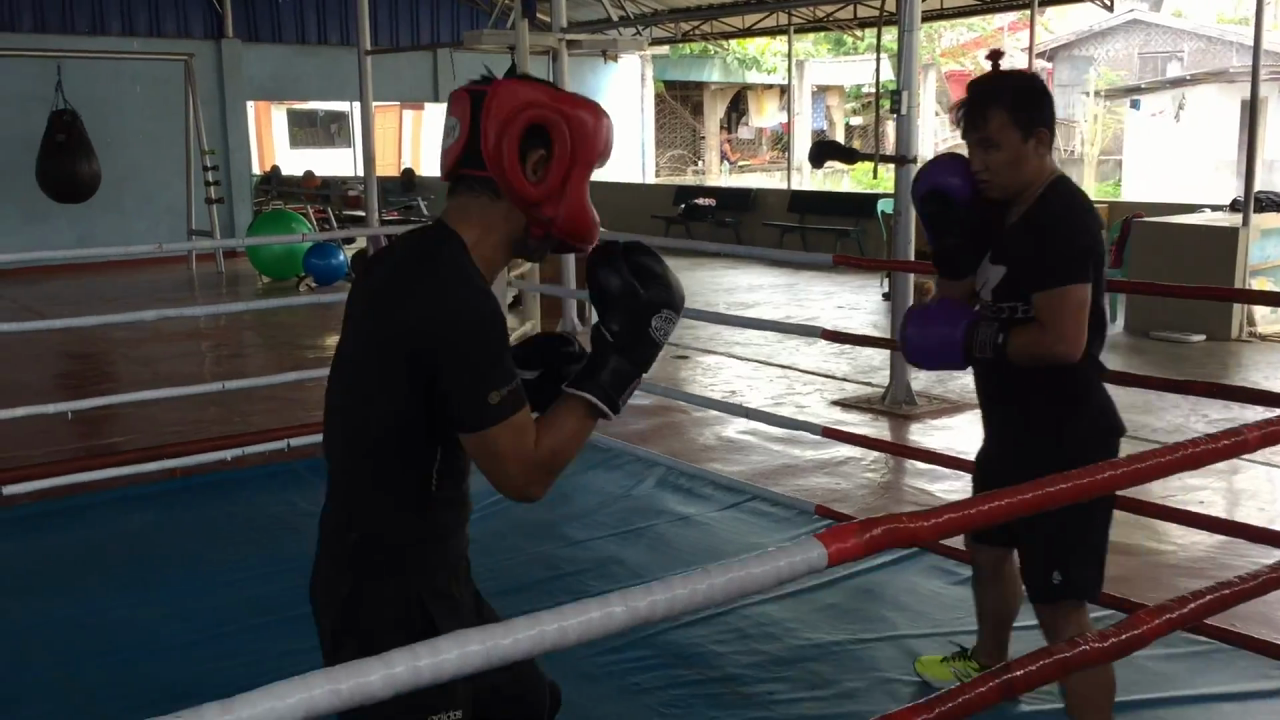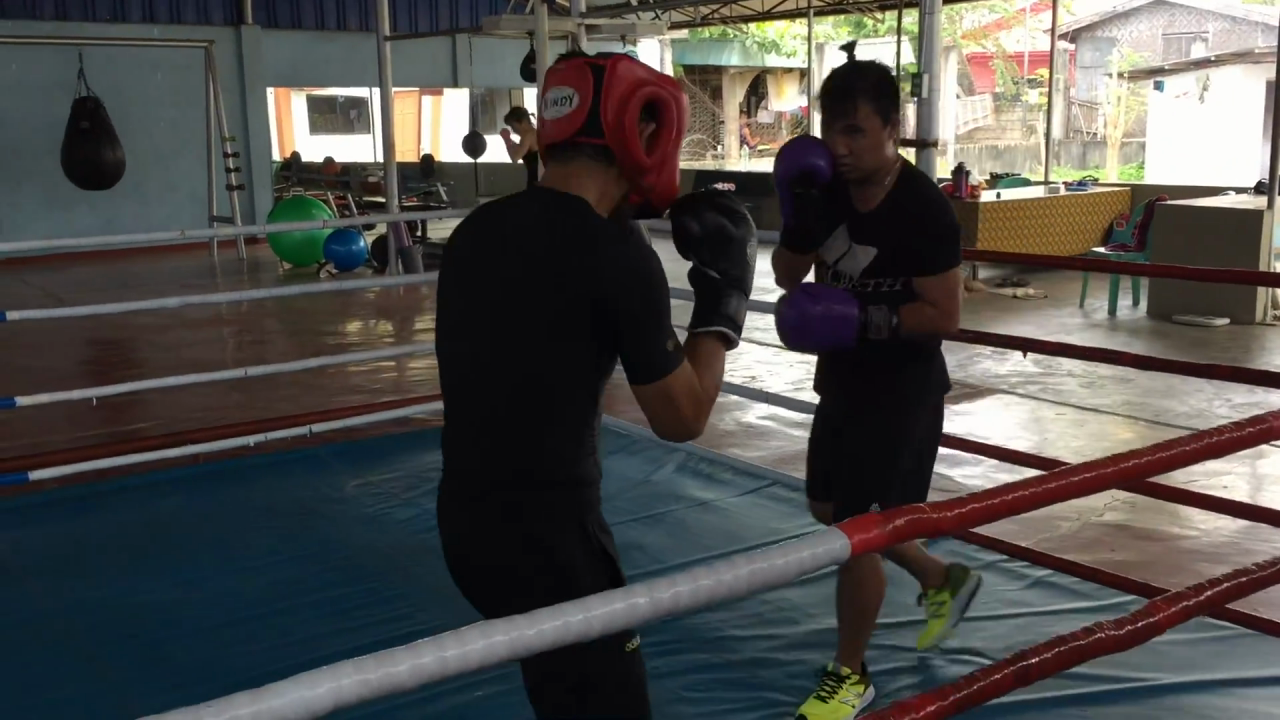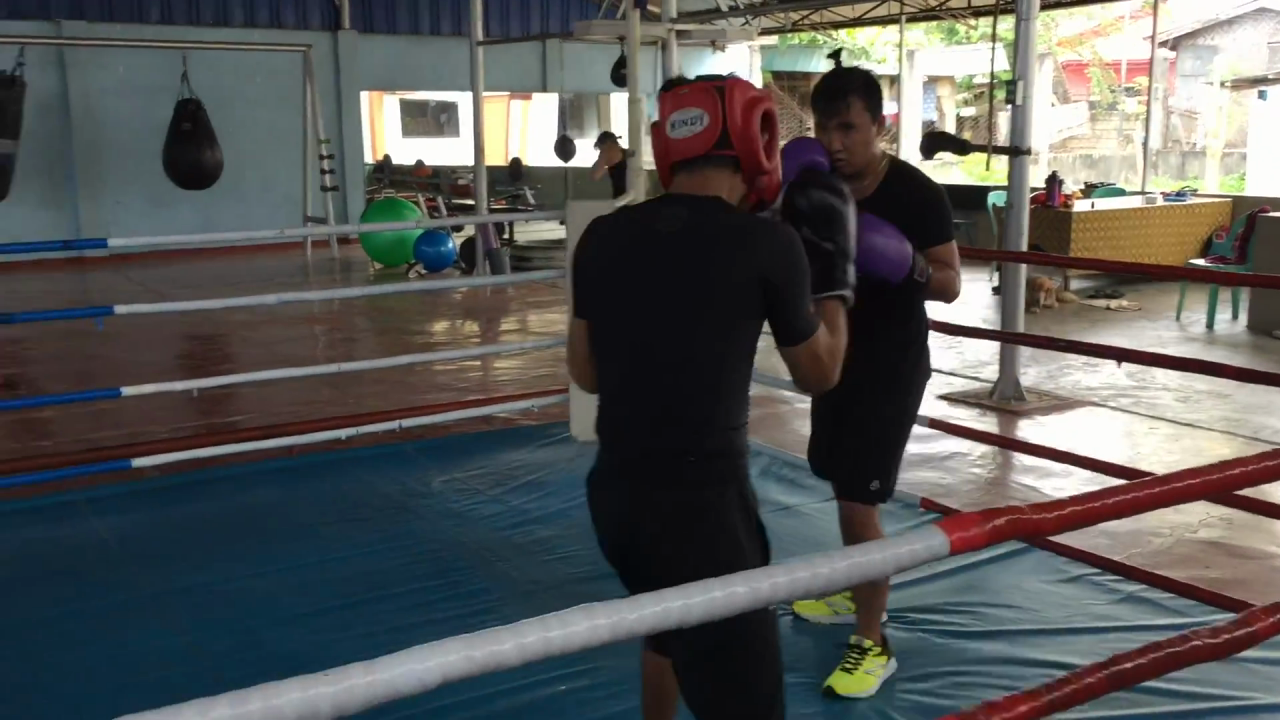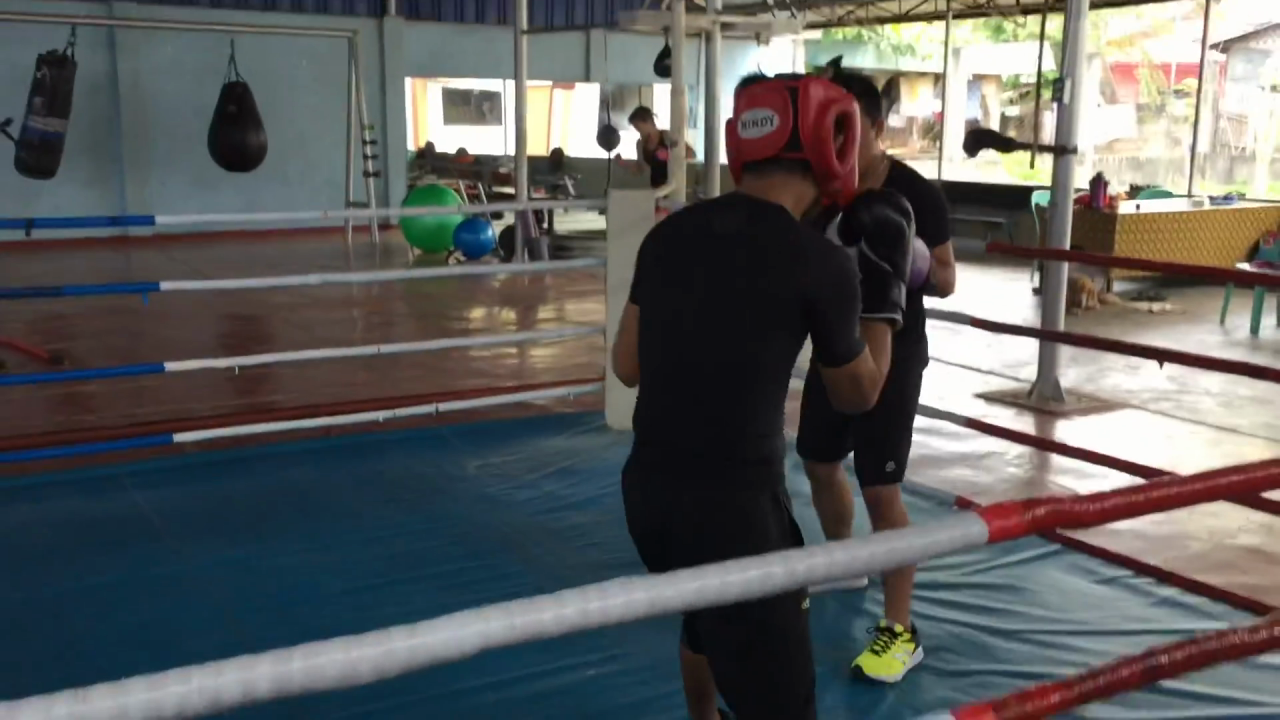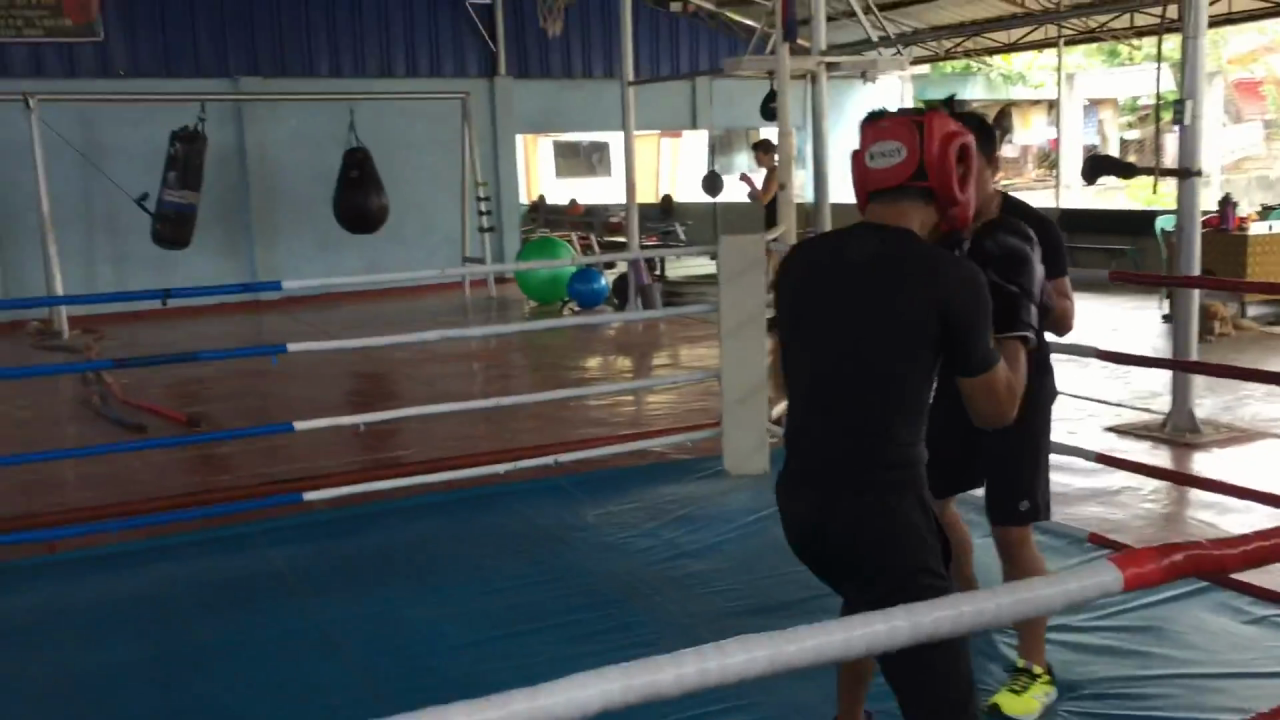
dt=0.7s
person 1, frame 1
left shoulder: (415, 262)
right shoulder: (456, 300)
right elbow: (524, 473)
left wrist: (518, 376)
right wrist: (621, 358)
left hip: (420, 574)
right hip: (392, 597)
person 1, frame 2
left shoulder: (477, 232)
right shoulder: (615, 256)
right elbow: (680, 418)
right wrist: (724, 295)
left hip: (468, 515)
right hip: (547, 530)
person 1, frame 3
left shoulder: (602, 238)
right shoulder: (769, 245)
right elbow: (820, 373)
right wrist: (835, 258)
left hip: (615, 491)
right hip: (703, 500)
left knee: (672, 620)
person 1, frame 4
left shoulder: (669, 235)
right shoulder: (817, 264)
left elbow: (625, 367)
right elbow: (856, 395)
right wrist: (887, 283)
left hip: (648, 487)
right hip: (734, 504)
left knee: (705, 616)
person 1, frame 5
left shoulder: (801, 262)
right shoulder: (953, 280)
right elbow: (995, 410)
right wrist: (1018, 305)
left hip: (801, 502)
right hip: (883, 511)
left knee: (869, 600)
person 2, frame 1
left shoulder: (1062, 221)
right shoulder: (998, 206)
left elbow: (1062, 342)
right elbow: (960, 302)
left wrist: (976, 341)
right wrist: (948, 239)
left hip: (1065, 437)
right hip: (1017, 428)
left knee: (1061, 608)
right knee: (984, 545)
right ankle: (989, 661)
person 2, frame 2
left shoulder: (923, 208)
right shoulder: (825, 188)
left elbow: (944, 317)
right elbow: (788, 278)
left wrist: (862, 323)
right wrist: (796, 223)
left hip: (900, 390)
right hip: (839, 378)
right knee: (830, 504)
right ankle: (945, 579)
person 2, frame 3
left shoulder: (916, 194)
left elbow: (950, 282)
left wrist: (908, 266)
left hip: (891, 366)
left knee: (860, 505)
right knee: (843, 490)
left ankle: (872, 644)
right ankle: (858, 593)
person 2, frame 4
left shoulder: (915, 194)
left elbow: (947, 279)
left wrist: (916, 269)
left hip: (891, 353)
left knee: (880, 487)
right knee: (821, 465)
left ankle: (900, 630)
person 2, frame 5
left shoulder: (1031, 228)
left elbow: (1064, 319)
left wrist: (1035, 292)
left hip: (1018, 393)
right hip: (956, 386)
left knee: (1012, 532)
right knee: (931, 500)
left ankle: (1035, 669)
right ankle: (967, 600)
